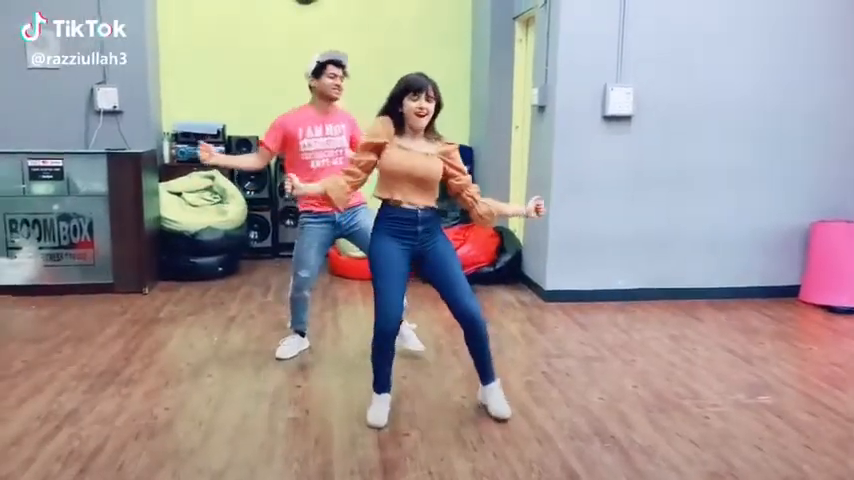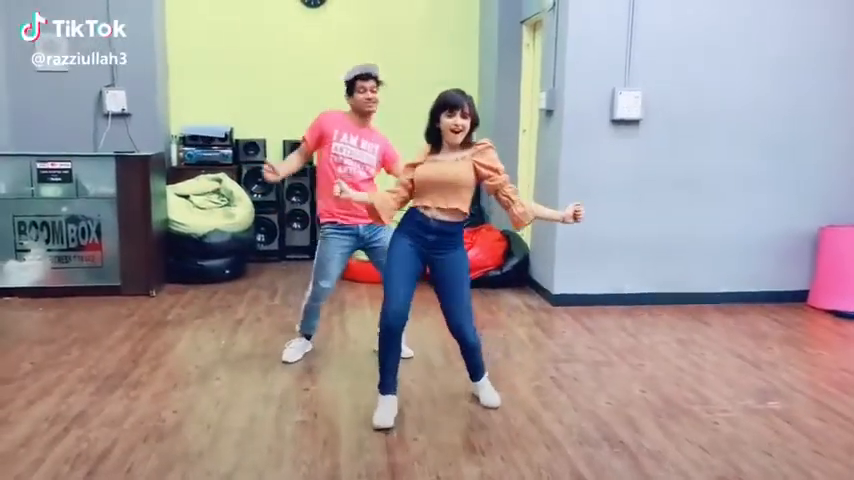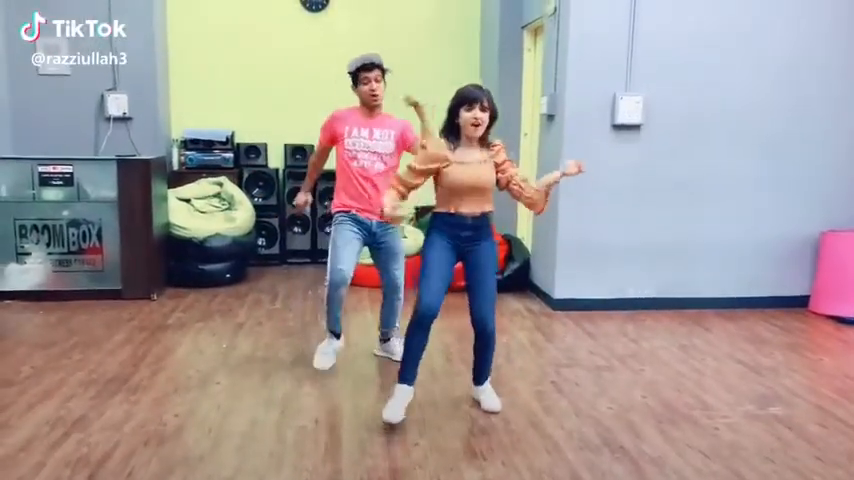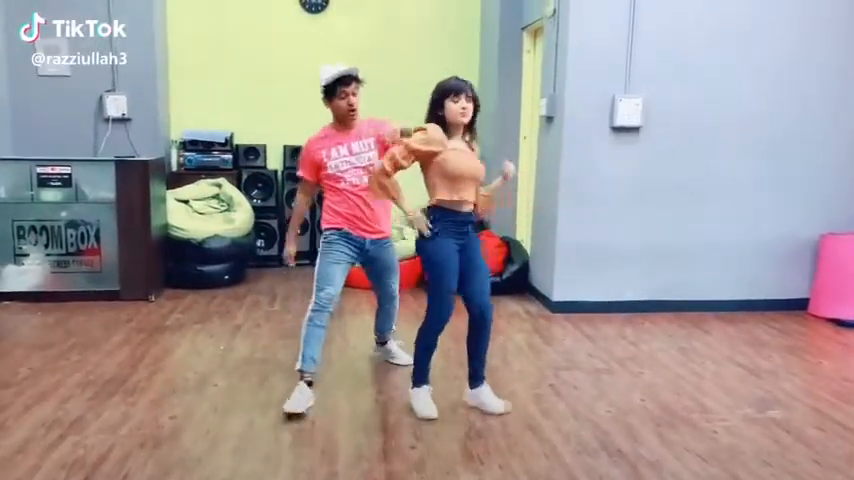
dt=0.3s
person 1, frame 1
left shoulder: (444, 149)
right shoulder: (383, 133)
left elbow: (469, 195)
right elbow: (351, 176)
left wrist: (521, 209)
right wrist: (306, 188)
left hip: (431, 233)
right hip: (391, 231)
left knee: (470, 314)
right knee: (388, 321)
left ankle: (489, 386)
right ankle: (381, 394)
person 1, frame 2
left shoulder: (480, 154)
right shoulder: (423, 157)
left elbow: (510, 198)
right elbow: (397, 195)
left wrist: (559, 215)
right wrist: (354, 195)
left hip: (450, 242)
right hip: (410, 236)
left knee: (462, 328)
right knee: (393, 319)
left ankle: (480, 379)
right ankle: (387, 397)
person 1, frame 3
left shoulder: (494, 153)
right shoulder: (438, 149)
left elbow: (521, 191)
right elbow: (403, 185)
left wrist: (559, 175)
right wrist: (388, 205)
left hip: (480, 236)
right hip: (443, 233)
left knee: (484, 320)
right knee: (426, 308)
left ankle: (481, 385)
right ankle: (404, 387)
person 1, frame 4
left shoulder: (470, 146)
right shoulder: (431, 136)
right elbow: (384, 170)
left wrist: (502, 180)
right wrist: (409, 211)
left hip: (468, 231)
right hip: (440, 230)
left knee: (482, 311)
right knee: (439, 314)
left ankle: (477, 387)
right ankle: (420, 388)
person 2, frame 1
left shoulder: (345, 119)
right shoulder: (288, 121)
right elbow: (259, 160)
right wrist: (219, 159)
left hip: (355, 209)
right hip: (315, 216)
right knee: (302, 280)
left ankle: (397, 325)
right ankle: (298, 334)
person 2, frame 2
left shoulder: (381, 141)
right shoulder: (328, 122)
right elbow: (301, 156)
right wrist: (280, 172)
left hip: (374, 224)
right hip: (337, 225)
right knee: (321, 287)
right ankle: (304, 337)
person 2, frame 3
left shoulder: (399, 126)
right shoulder: (339, 120)
right elbow: (319, 156)
right wrist: (305, 190)
left hip: (387, 221)
right hip: (349, 217)
left knee: (395, 285)
right knee: (339, 276)
left ankle: (387, 340)
right ankle: (333, 337)
person 2, frame 4
left shoulder: (376, 130)
right shoulder: (316, 144)
right elbow: (306, 193)
right wrist: (291, 237)
left hip: (378, 234)
right hip: (339, 236)
left knee: (390, 295)
right knee: (323, 304)
left ankle: (384, 343)
right ankle: (305, 383)
